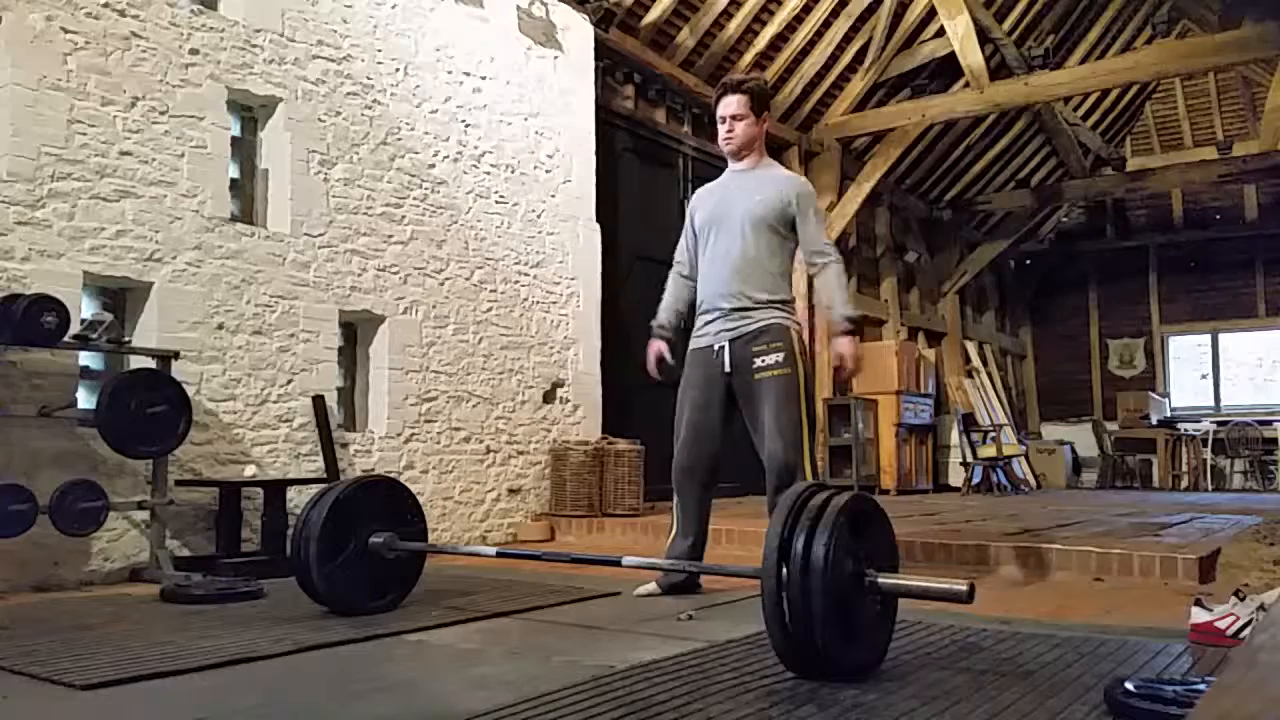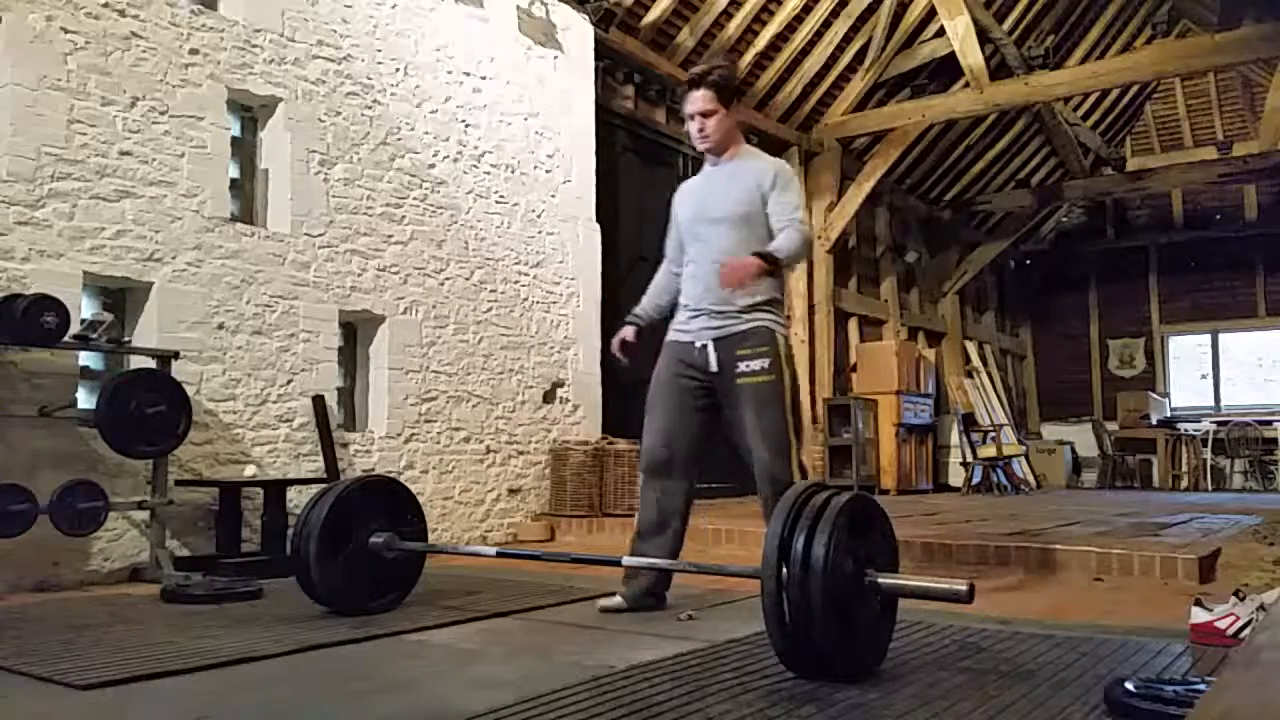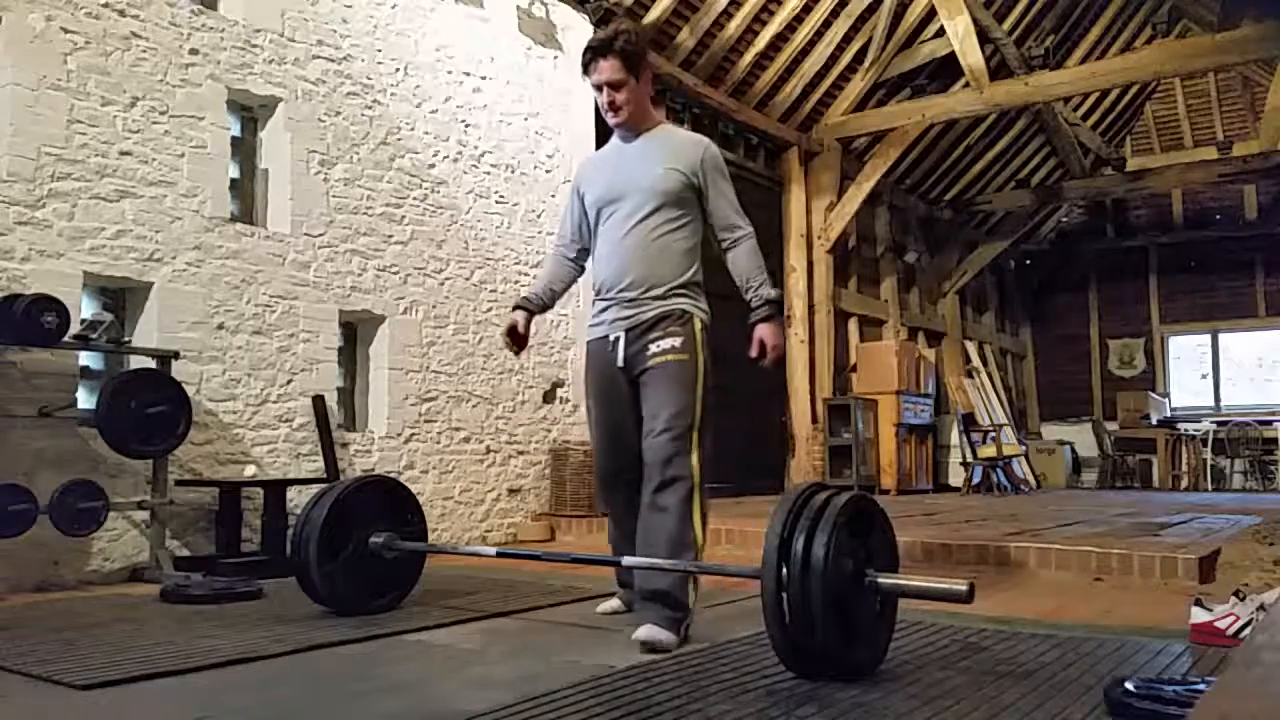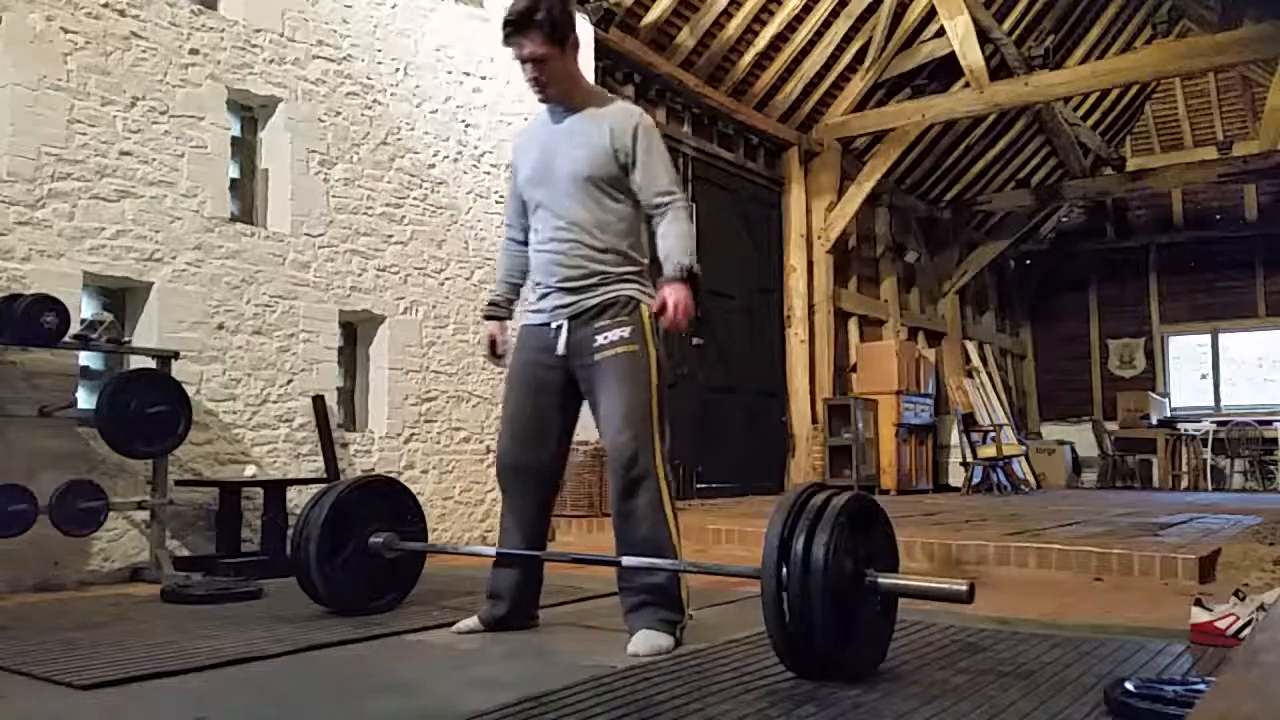
dt=0.7s
person 1, frame 1
left shoulder: (791, 187)
right shoulder: (703, 197)
left elbow: (825, 261)
right elbow: (684, 271)
left wrist: (843, 327)
right wrist: (662, 329)
left hip: (766, 335)
right hip: (706, 342)
left knee: (785, 457)
right knee: (691, 461)
right ankle: (680, 568)
person 1, frame 2
left shoulder: (771, 172)
right shoulder: (686, 192)
left elbow: (796, 233)
left wrist: (762, 260)
right wrist: (636, 320)
left hip: (750, 337)
right hip: (686, 342)
left knee: (772, 464)
right knee: (662, 459)
right ankle: (645, 582)
person 1, frame 3
left shoulder: (694, 151)
right shoulder: (591, 169)
left elbow: (736, 236)
right elbow: (568, 252)
left wrist: (765, 308)
right wrist: (528, 305)
left hip: (670, 323)
right hip: (606, 332)
left knee: (667, 457)
right knee: (615, 470)
left ankle: (663, 607)
right ankle: (634, 584)
person 1, frame 4
left shoulder: (627, 123)
right shoulder: (527, 142)
left elbow: (669, 207)
left wrist: (680, 277)
right wrist: (498, 308)
left hip: (616, 312)
right hip: (543, 323)
left knee: (632, 456)
right knee: (522, 462)
left ankle: (654, 612)
right ankle: (510, 601)
